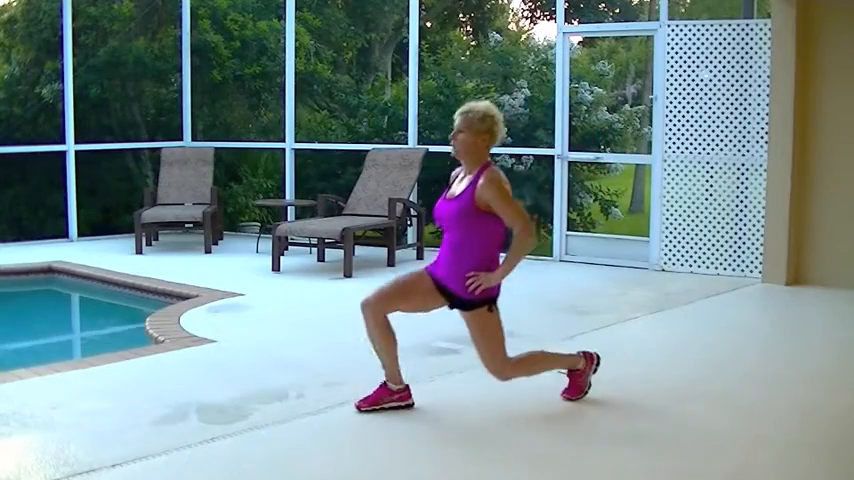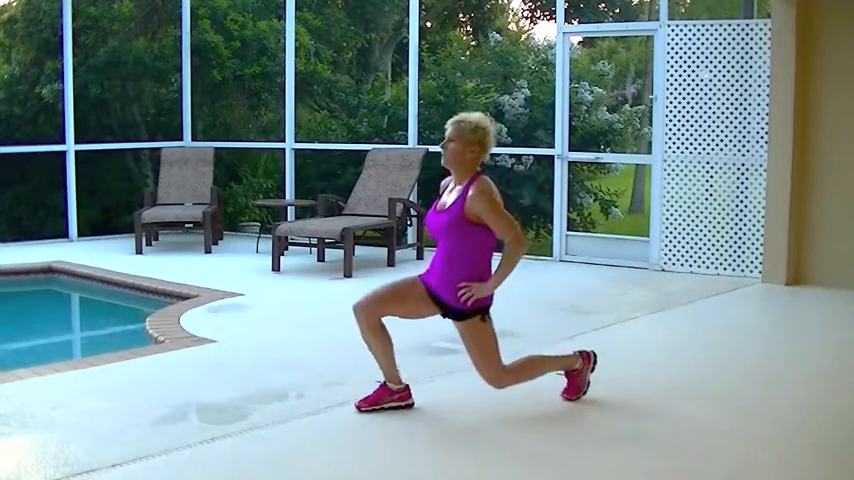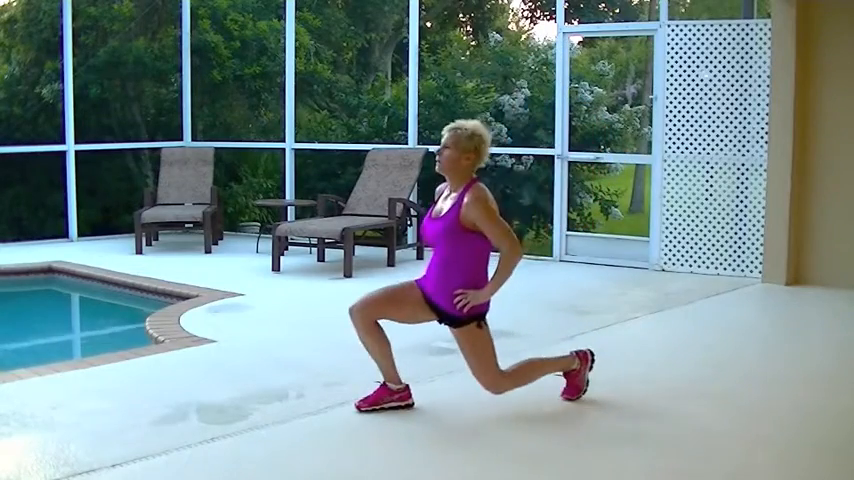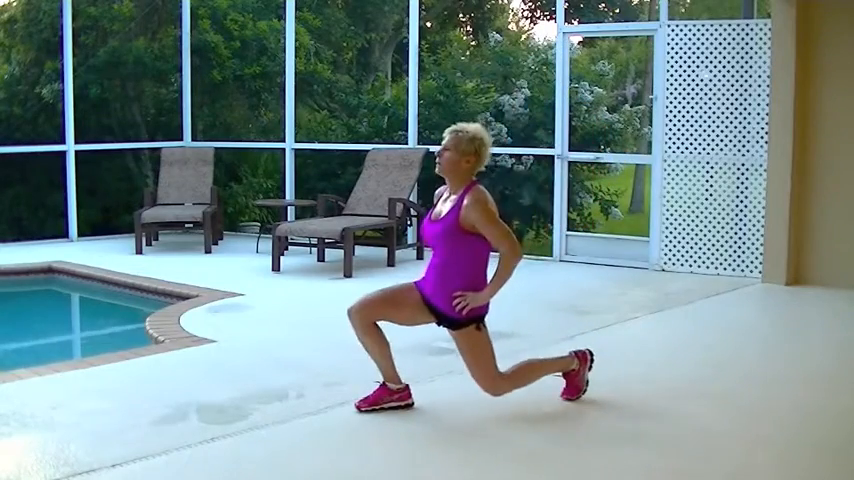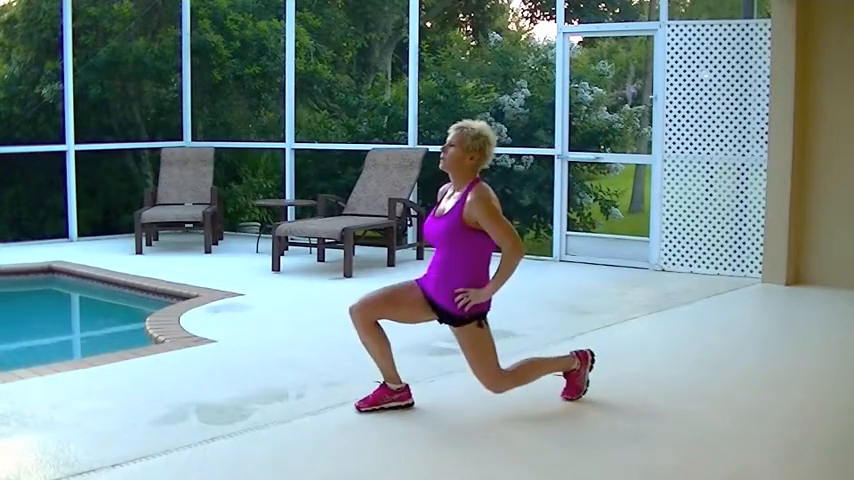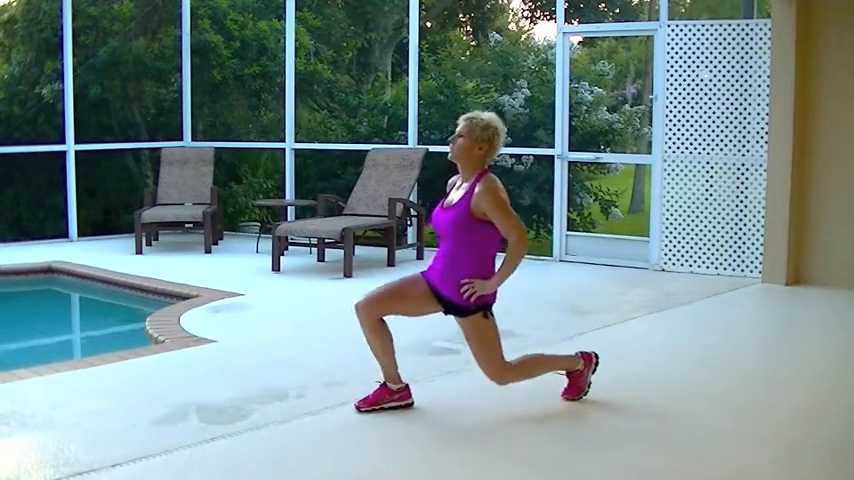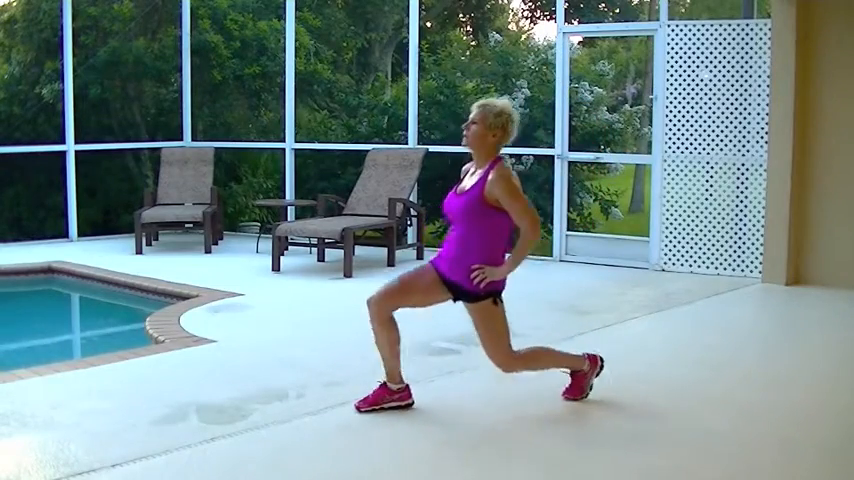
dt=0.1s
person 1, frame 1
left shoulder: (490, 181)
right shoulder: (457, 175)
left elbow: (526, 231)
left wrist: (498, 275)
left hip: (471, 288)
right hip: (440, 276)
left knee: (501, 369)
right knee: (372, 307)
left ankle: (580, 363)
right ankle: (396, 388)
person 1, frame 2
left shoulder: (480, 192)
right shoulder: (447, 185)
left elbow: (517, 242)
left wrist: (490, 285)
left hip: (465, 296)
right hip: (434, 284)
left knee: (497, 377)
right knee: (364, 309)
left ankle: (577, 362)
right ankle: (395, 388)
person 1, frame 3
left shoulder: (475, 199)
right shoulder: (442, 191)
left elbow: (512, 249)
left wrist: (487, 292)
left hip: (461, 303)
right hip: (431, 291)
left knee: (496, 383)
right knee: (360, 311)
left ankle: (575, 363)
right ankle: (395, 388)
person 1, frame 4
left shoulder: (475, 201)
right shoulder: (441, 194)
left elbow: (512, 251)
left wrist: (486, 294)
left hip: (460, 305)
right hip: (429, 292)
left knee: (495, 385)
right knee: (359, 312)
left ankle: (574, 362)
right ankle: (395, 388)
person 1, frame 5
left shoulder: (478, 198)
right shoulder: (445, 191)
left elbow: (514, 248)
left wrist: (488, 291)
left hip: (463, 302)
right hip: (431, 289)
left knee: (495, 382)
right knee: (360, 311)
left ankle: (575, 362)
right ankle: (395, 388)
person 1, frame 6
left shoulder: (486, 190)
right shoulder: (453, 183)
left elbow: (519, 241)
left wrist: (493, 283)
left hip: (468, 294)
right hip: (436, 281)
left knee: (500, 374)
right knee: (366, 308)
left ankle: (578, 363)
right ankle: (395, 388)
person 1, frame 7
left shoulder: (500, 177)
right shoulder: (468, 169)
left elbow: (532, 229)
left wrist: (505, 268)
left hip: (479, 277)
right hip: (445, 267)
left knee: (506, 361)
right knee: (379, 304)
left ankle: (585, 365)
right ankle: (395, 388)
